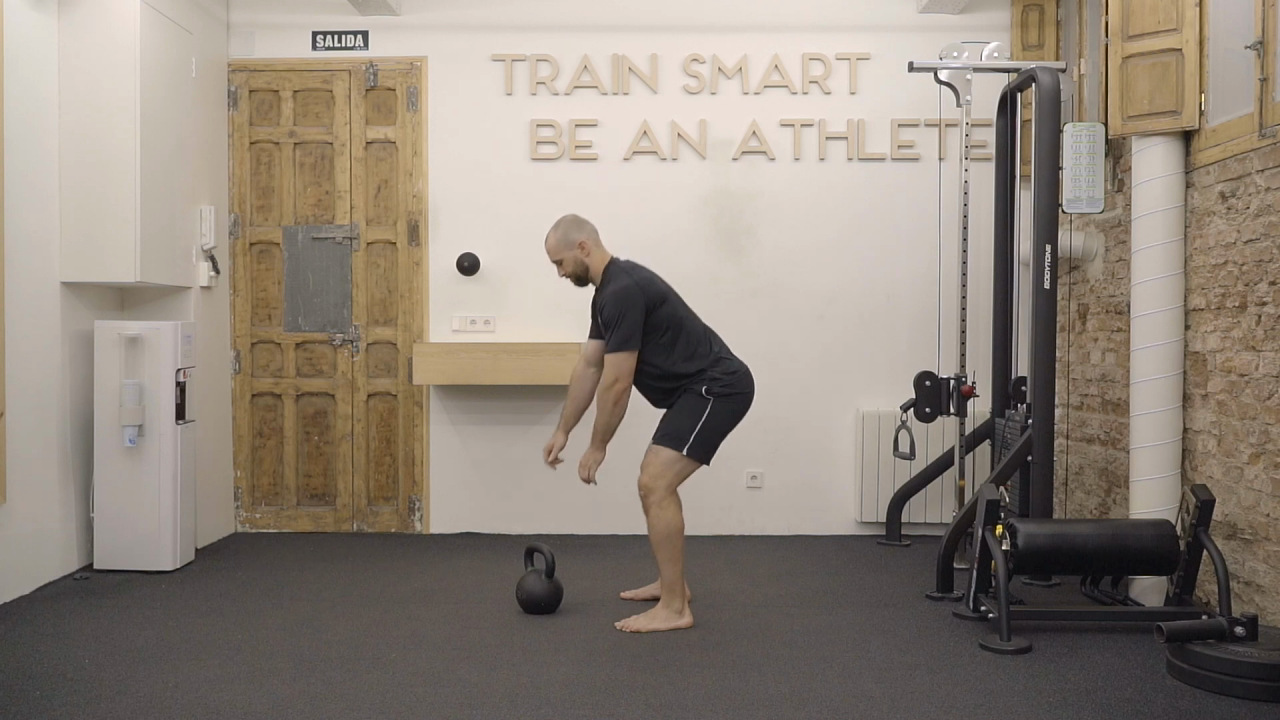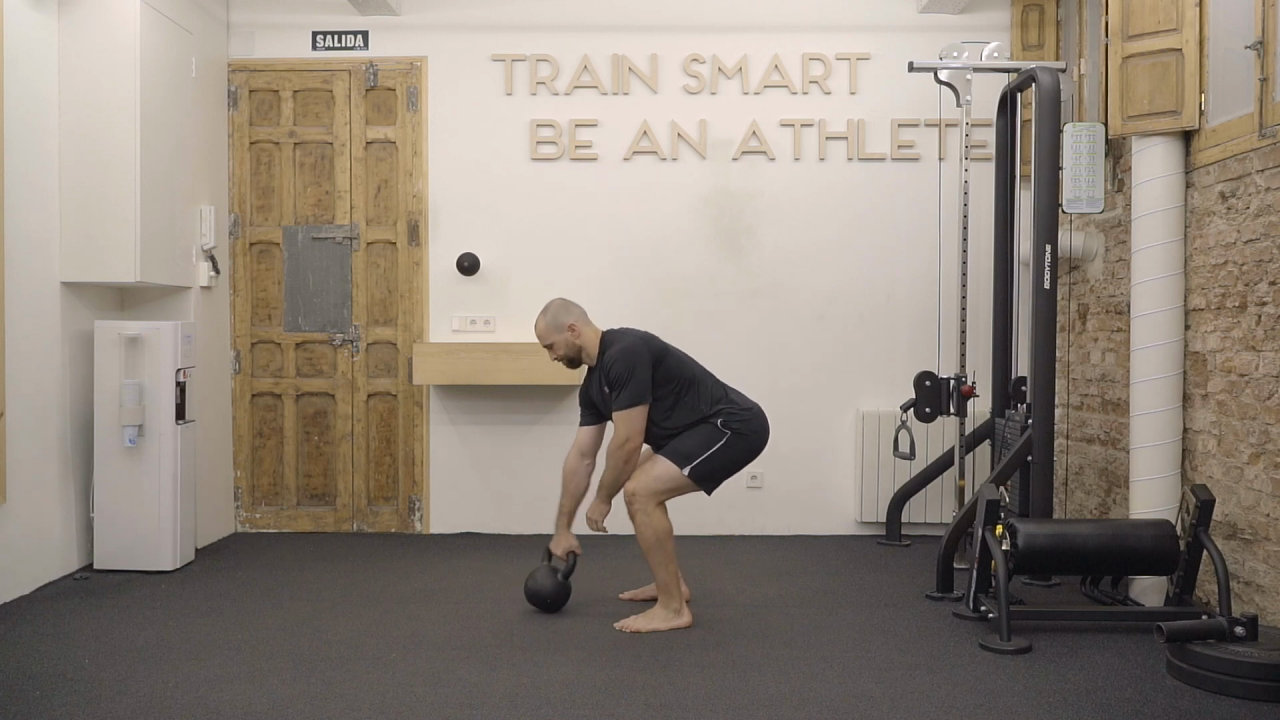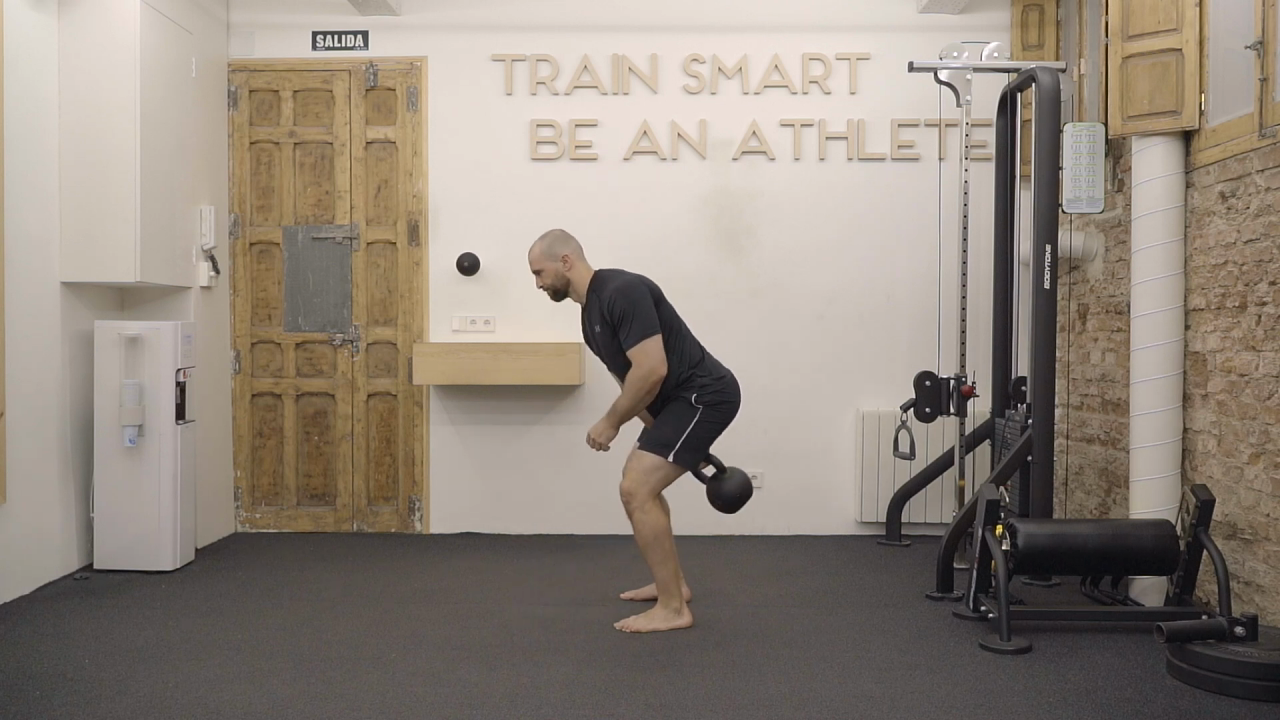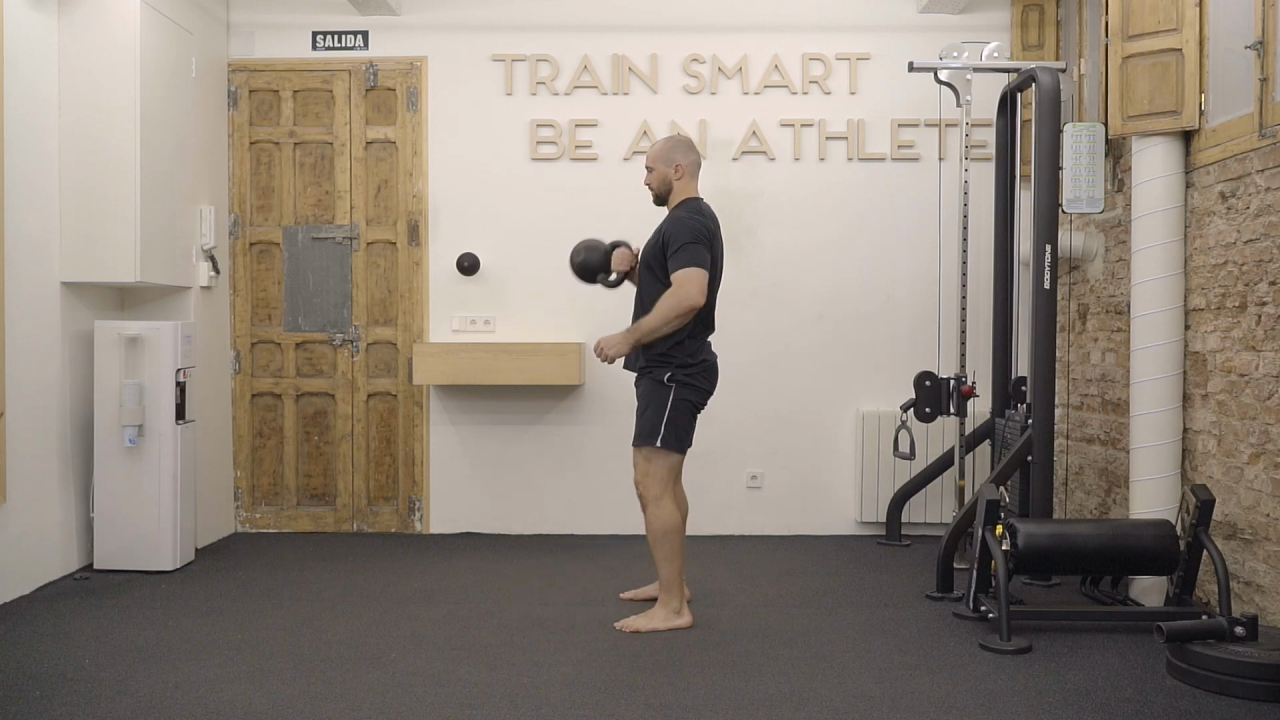
dt=0.7s
person 1, frame 1
left shoulder: (622, 292)
right shoulder: (613, 289)
left elbow: (617, 383)
right elbow: (588, 367)
left wrist: (596, 449)
right wrist: (561, 430)
left hip: (717, 388)
right hip: (703, 385)
left knee: (654, 486)
right knee: (656, 484)
left ankle: (674, 607)
right ankle: (672, 582)
person 1, frame 2
left shoulder: (626, 353)
right shoulder: (595, 382)
left elbow: (627, 441)
right elbow: (580, 455)
left wrist: (601, 501)
right wrist: (562, 528)
left hip: (734, 426)
right hip: (712, 426)
left knee: (639, 492)
right knee: (634, 483)
left ankle: (673, 608)
right ankle: (671, 584)
person 1, frame 3
left shoulder: (622, 292)
right shoulder: (592, 311)
left elbow: (651, 371)
right elbow: (635, 381)
left wrist: (609, 423)
right wrist: (664, 440)
left hip: (704, 396)
right hip: (687, 397)
left knee: (635, 489)
right knee: (640, 482)
left ankle: (672, 608)
right ankle: (673, 584)
person 1, frame 4
left shoulder: (688, 221)
right shoulder: (684, 222)
left elbow: (690, 297)
left wrist: (626, 339)
right wrist: (632, 270)
left hip: (674, 371)
right hip: (673, 368)
left knee: (651, 484)
right knee: (664, 482)
left ankle: (672, 607)
right ankle: (672, 583)
